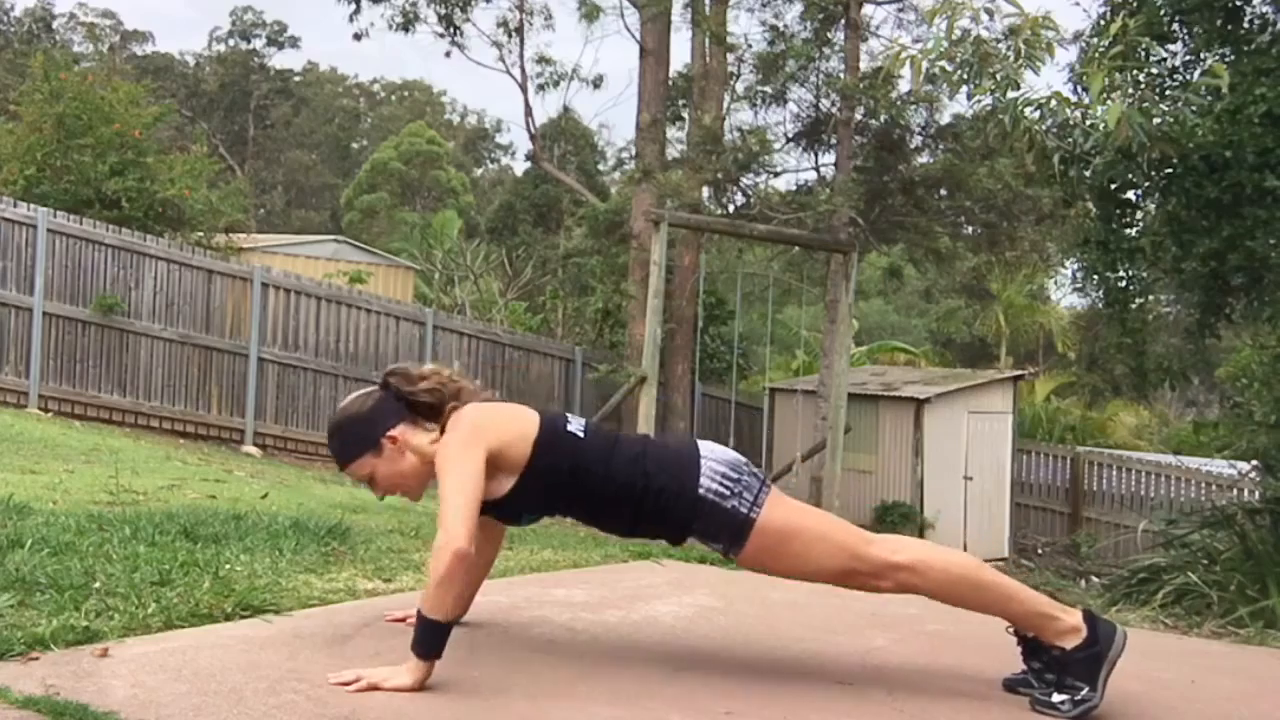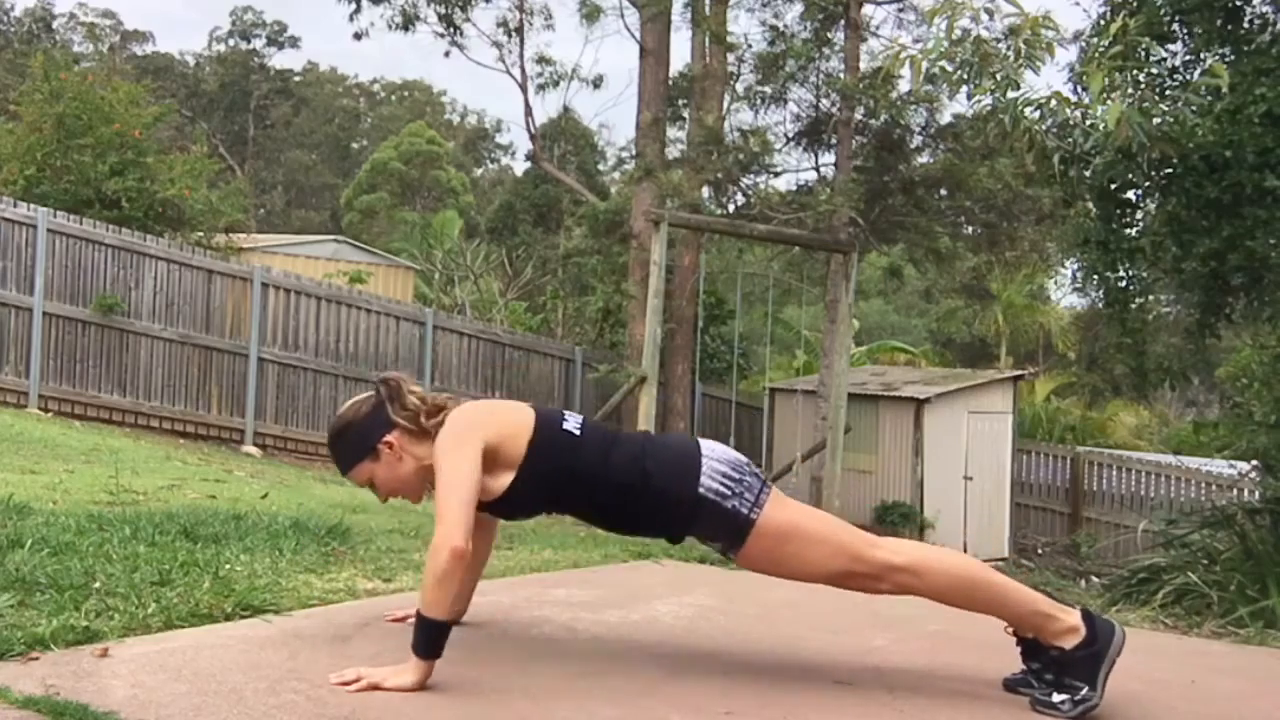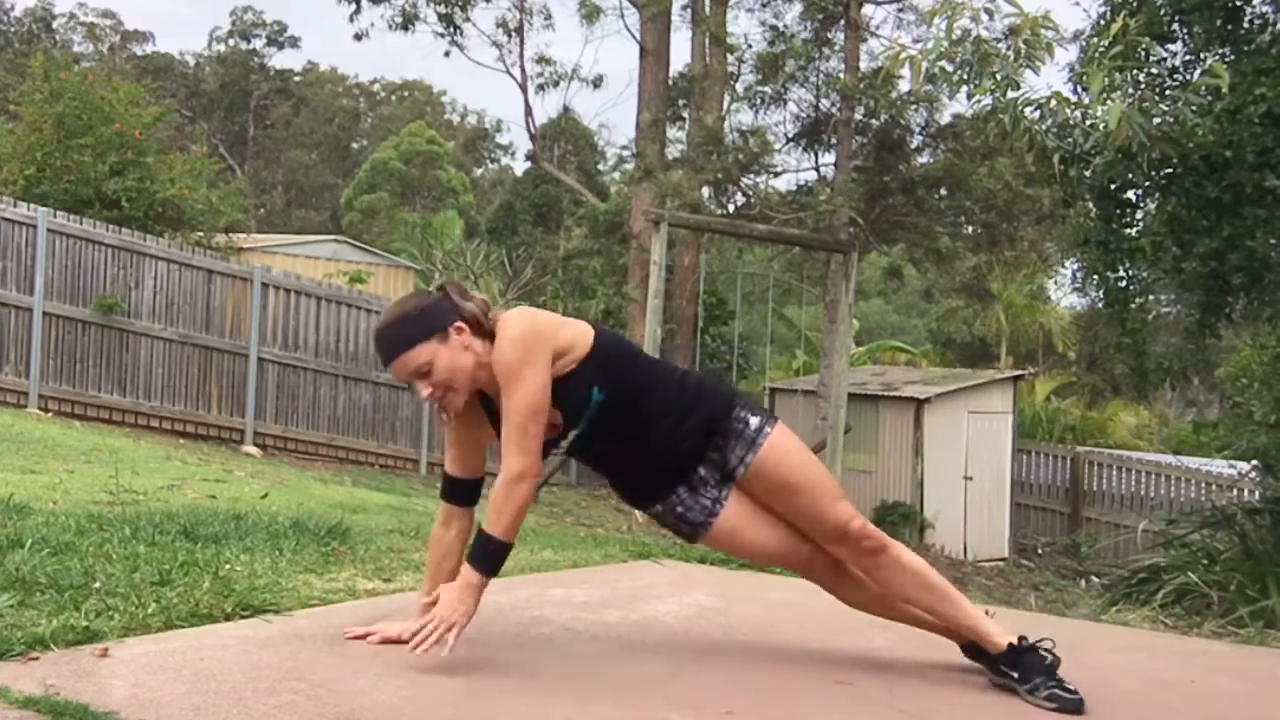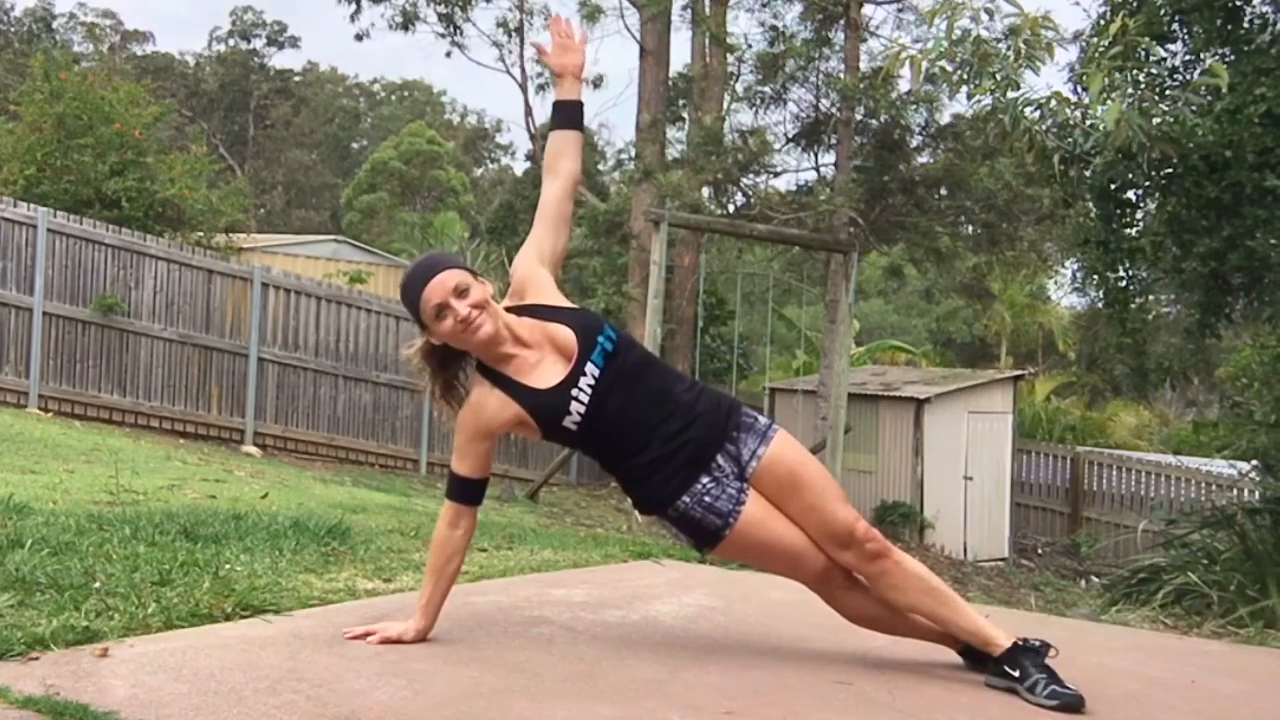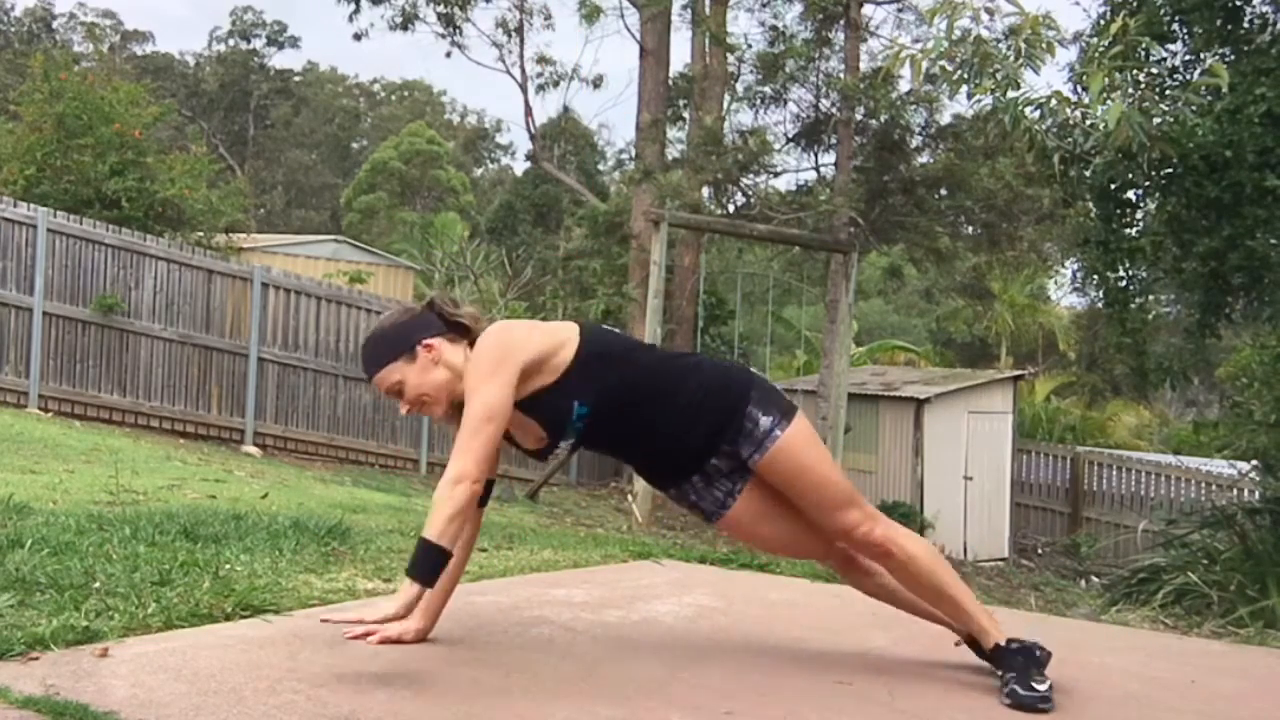
dt=1s
person 1, frame 1
left shoulder: (462, 435)
right shoulder: (472, 440)
left elbow: (456, 546)
right elbow: (484, 537)
right wrist: (442, 613)
left hip: (698, 487)
right hip: (686, 487)
left knee: (878, 561)
right knee: (865, 563)
left ankle: (1074, 634)
right ankle: (1046, 633)
person 1, frame 2
left shoulder: (459, 434)
right shoulder: (468, 441)
left elbow: (454, 545)
right elbow: (480, 533)
right wrist: (448, 609)
left hip: (693, 485)
right hip: (678, 483)
left knee: (876, 563)
right knee: (864, 565)
left ankle: (1070, 633)
right ankle: (1045, 634)
person 1, frame 3
left shoulder: (522, 337)
right shoulder: (471, 403)
left elbow: (518, 479)
right elbow: (456, 506)
left wrist: (472, 581)
right wrist: (427, 605)
left hip: (718, 423)
right hip: (667, 485)
left knee: (852, 537)
right knee: (826, 568)
left ankle: (1002, 643)
right ankle: (984, 648)
person 1, frame 4
left shoulder: (529, 284)
right shoulder: (487, 407)
left elbow: (559, 182)
right elbow: (458, 515)
left wrist: (568, 82)
right wrist: (420, 621)
left hip: (725, 425)
right hip: (684, 487)
left knee: (860, 544)
right knee: (832, 576)
left ankle: (1002, 648)
right ankle: (983, 650)
person 1, frame 5
left shoulder: (500, 345)
right shoulder: (477, 413)
left elbow: (462, 489)
right elbow: (469, 500)
left wrist: (410, 590)
right wrist: (423, 620)
left hip: (731, 408)
right hip: (687, 470)
left knee: (860, 528)
right knee: (837, 555)
left ankle: (1001, 641)
right ankle: (983, 640)
